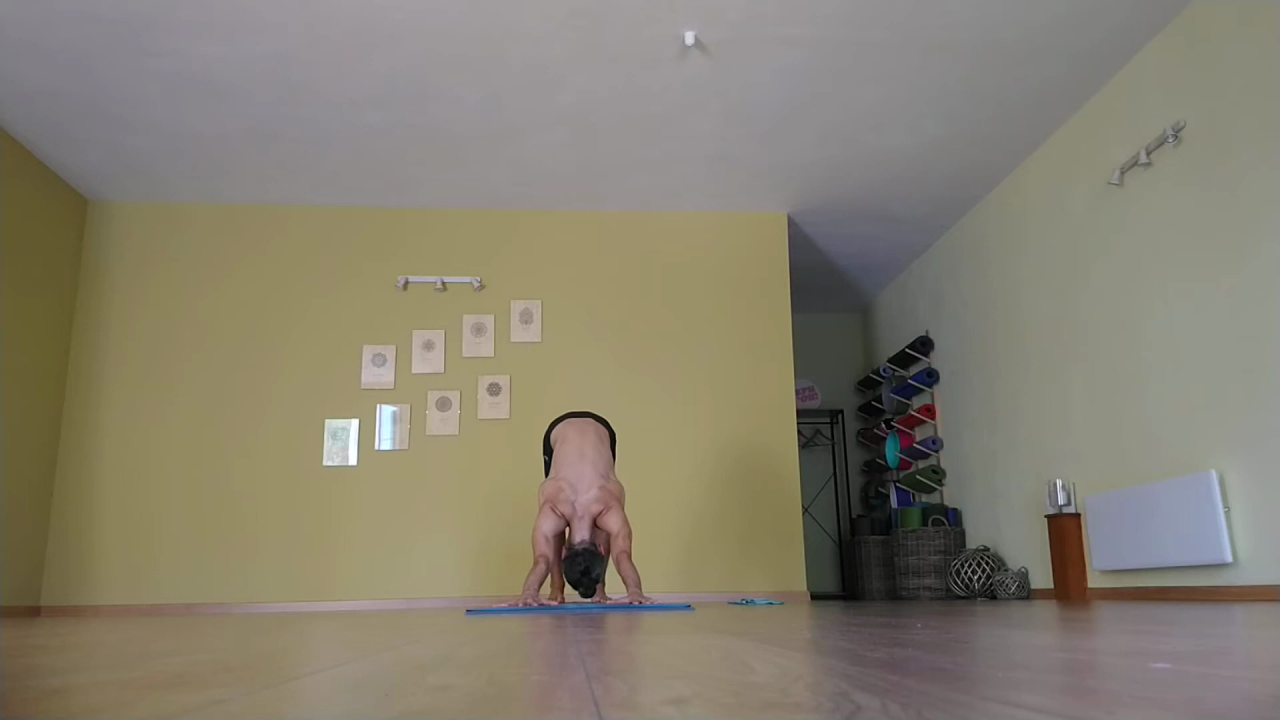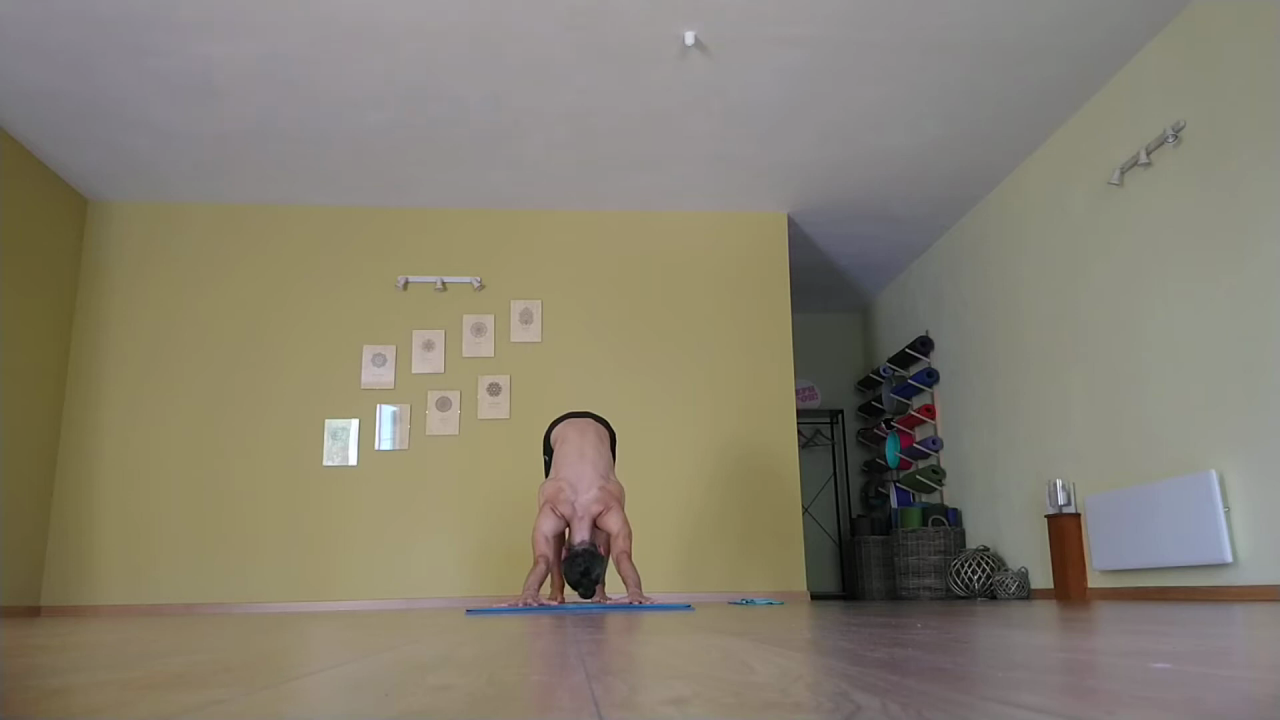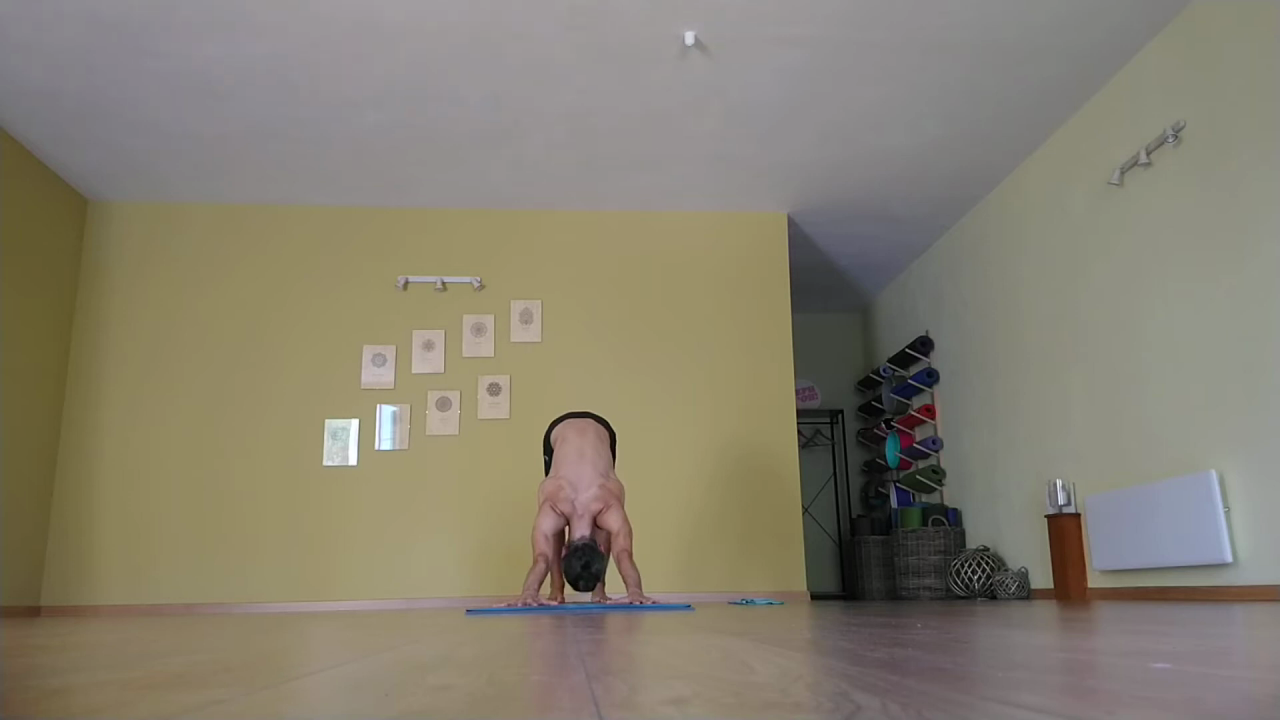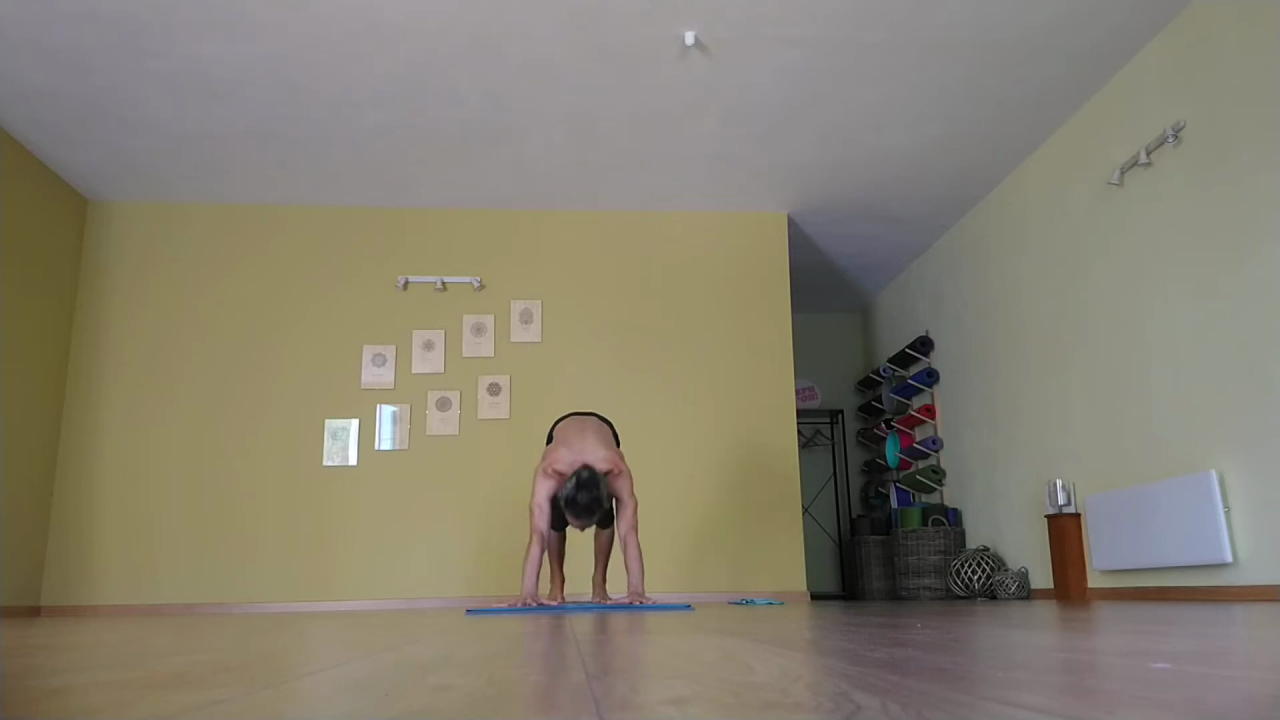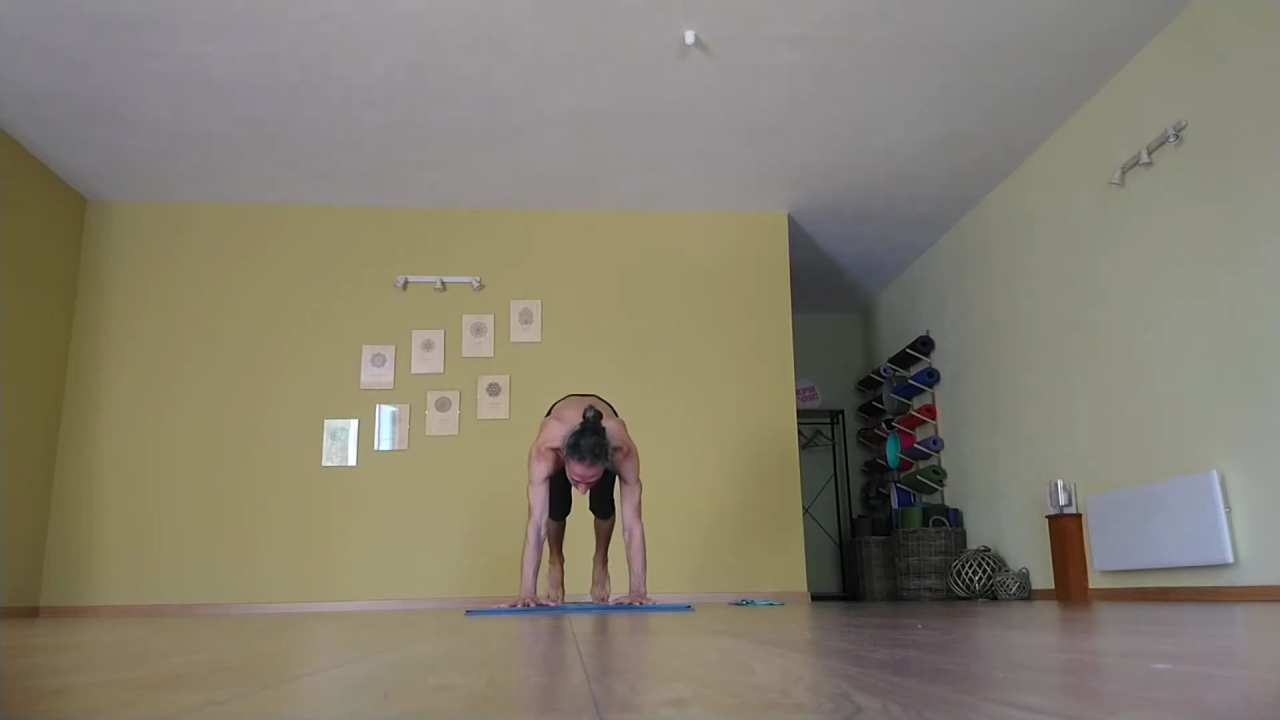
dt=0.5s
person 1, frame 1
left shoulder: (610, 509)
right shoulder: (552, 510)
left elbow: (622, 556)
right elbow: (541, 560)
left hip: (600, 428)
right hip: (559, 430)
left ankle: (599, 586)
right ankle: (556, 586)
person 1, frame 2
left shoulder: (609, 509)
right shoulder: (553, 509)
left elbow: (623, 556)
right elbow: (541, 560)
left hip: (600, 429)
right hip: (559, 430)
left ankle: (599, 586)
right ankle: (556, 586)
person 1, frame 3
left shoulder: (609, 507)
right shoulder: (552, 508)
left elbow: (624, 555)
right elbow: (541, 559)
left hip: (600, 429)
right hip: (559, 430)
left ankle: (599, 587)
right ankle: (556, 587)
person 1, frame 4
left shoulder: (616, 472)
right shoulder: (549, 472)
left elbow: (628, 533)
right elbow: (538, 533)
left wrist: (636, 590)
right wrist: (528, 592)
left knee: (606, 517)
right knee: (556, 519)
left ankle: (600, 582)
right ankle: (556, 581)
person 1, frame 5
left shoulder: (623, 451)
right shoulder: (545, 450)
left elbow: (632, 523)
right elbow: (536, 522)
left knee: (602, 505)
right knee: (557, 507)
left ankle: (600, 563)
right ankle: (555, 563)
